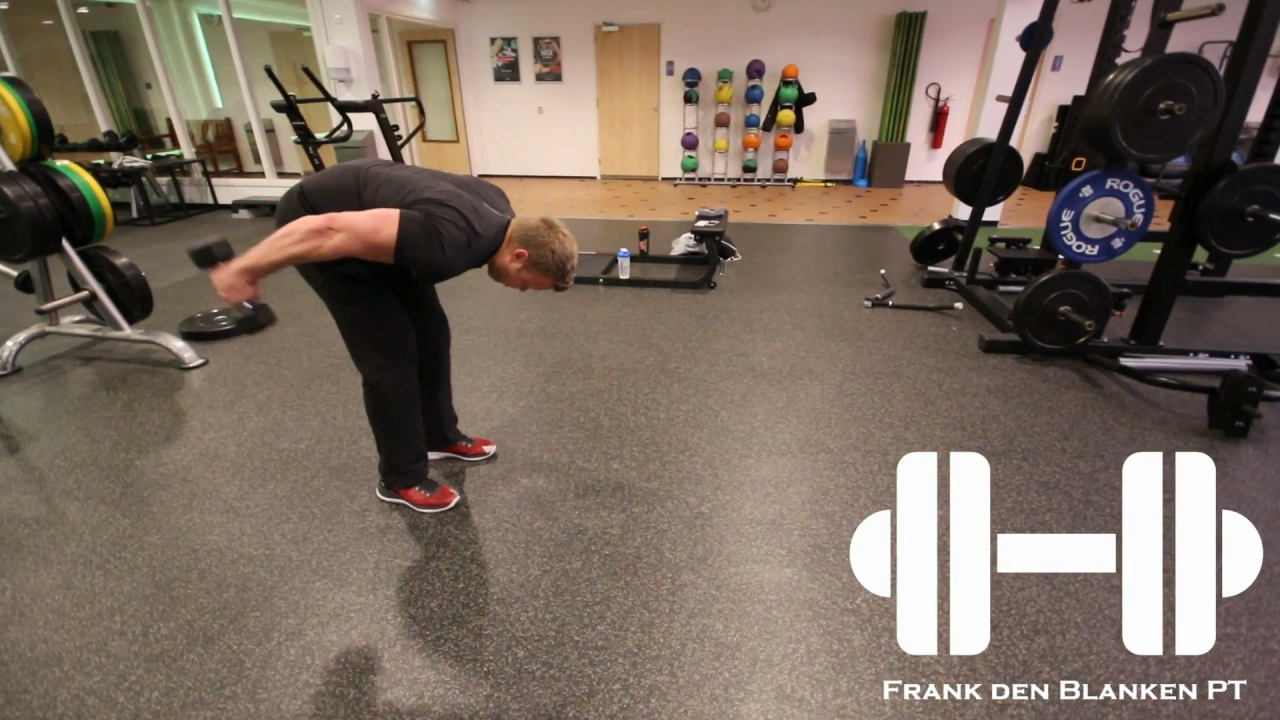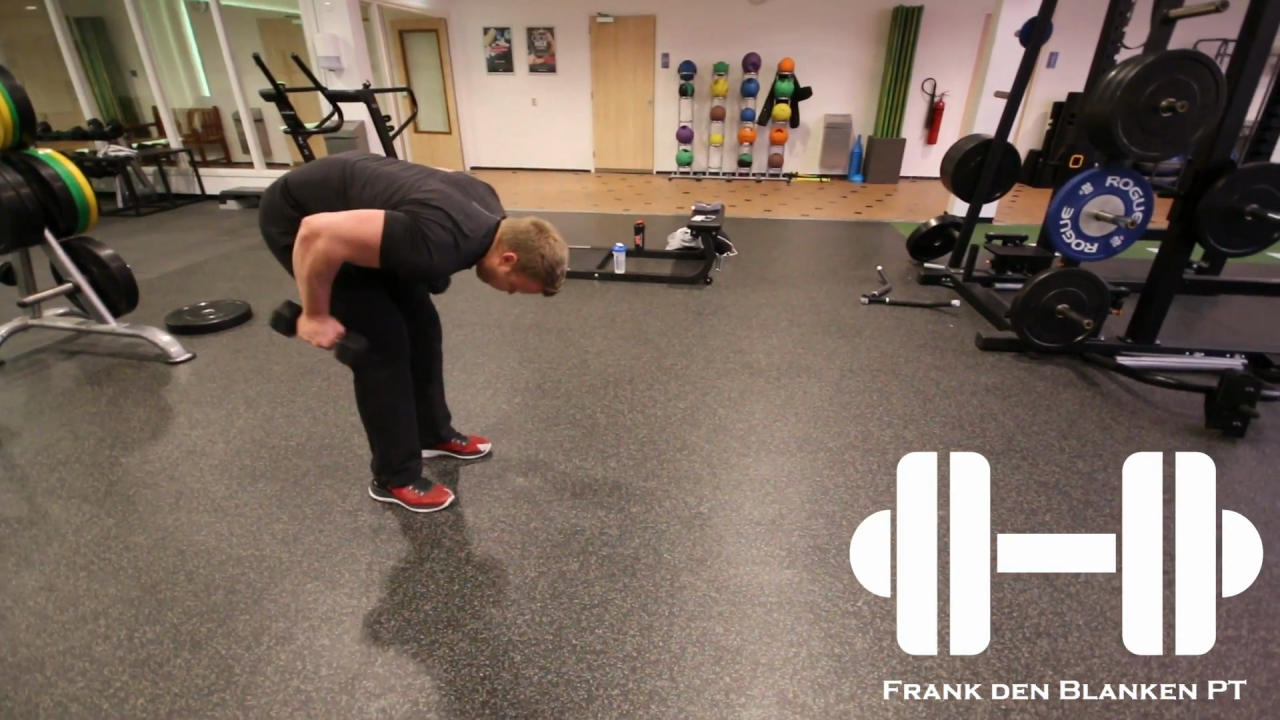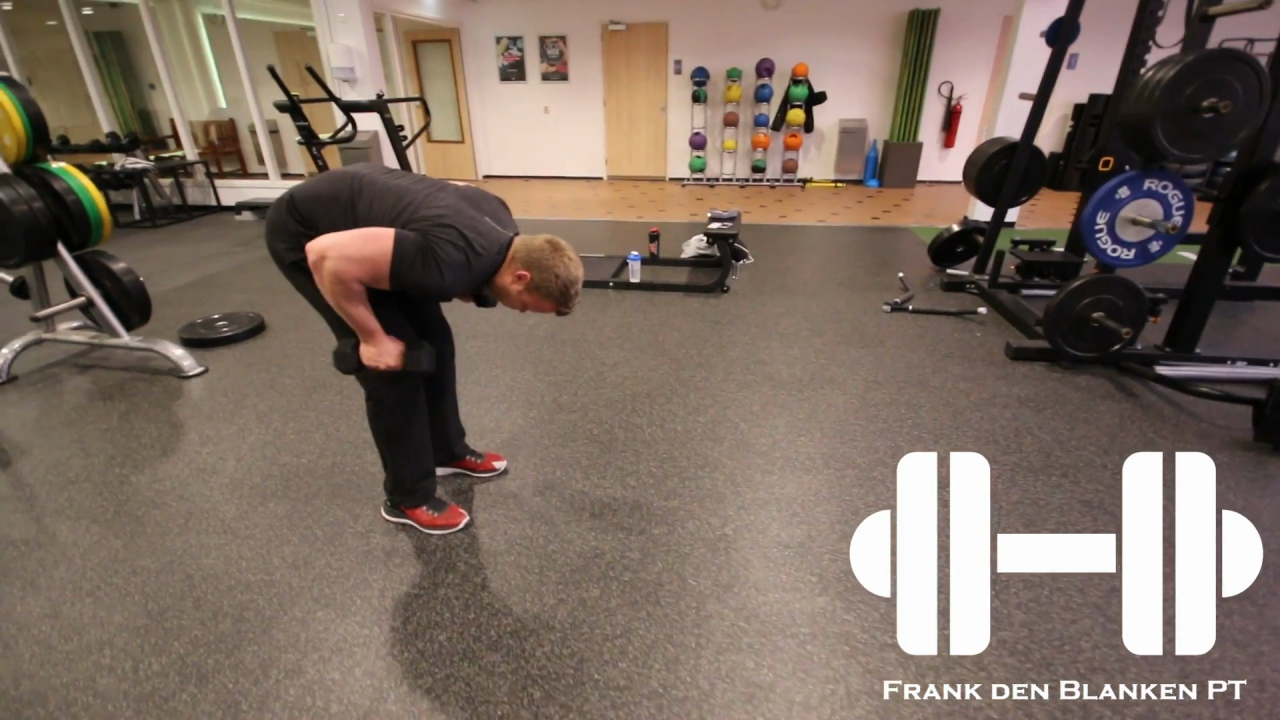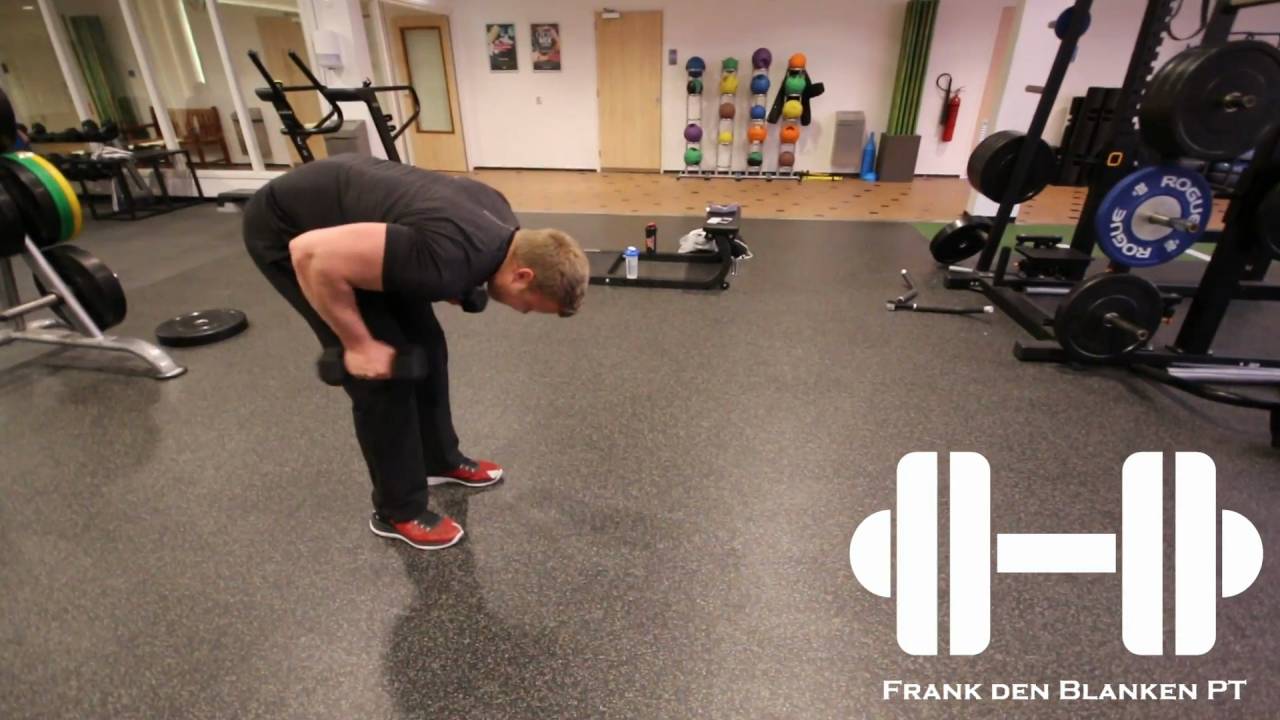
dt=0.4s
person 1, frame 1
left shoulder: (499, 212)
right shoulder: (448, 244)
right elbow: (329, 231)
right wrist: (245, 272)
left hip: (363, 204)
right hip: (318, 215)
left knee: (430, 332)
right knee: (391, 351)
left ankle: (440, 436)
right ankle: (402, 480)
person 1, frame 2
left shoulder: (488, 212)
right shoulder: (437, 245)
right elbow: (318, 232)
right wrist: (316, 315)
left hip: (347, 196)
right hip: (296, 214)
left knee: (421, 327)
right knee: (384, 345)
left ankle: (432, 435)
right ankle: (395, 478)
person 1, frame 3
left shoulder: (499, 225)
right shoulder: (449, 263)
left elbow: (455, 187)
right elbow: (326, 255)
right wrist: (373, 338)
left hip: (354, 206)
right hip: (304, 232)
left knee: (432, 341)
right knee: (399, 361)
left ankle: (448, 451)
right ankle: (409, 498)
person 1, frame 4
left shoulder: (499, 222)
right shoulder: (446, 262)
right elbow: (312, 253)
right wrist: (359, 345)
right hip: (285, 228)
left knee: (423, 346)
right knee: (385, 371)
left ankle: (440, 461)
